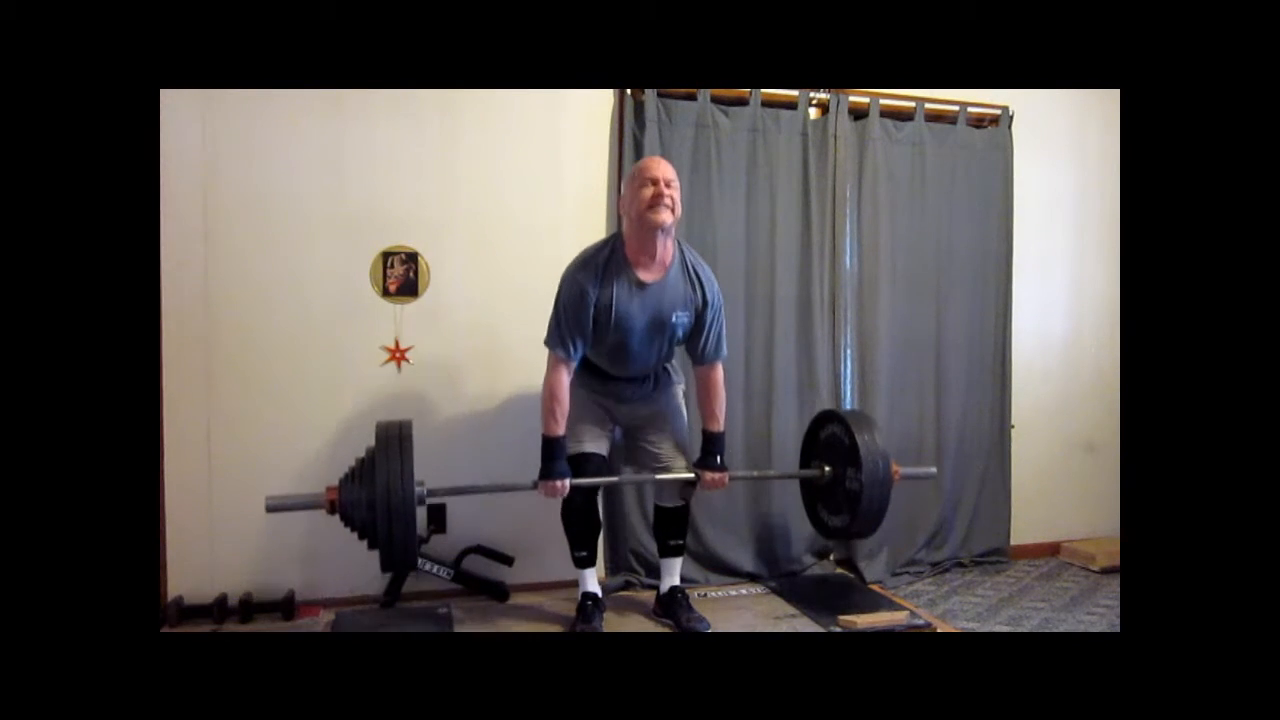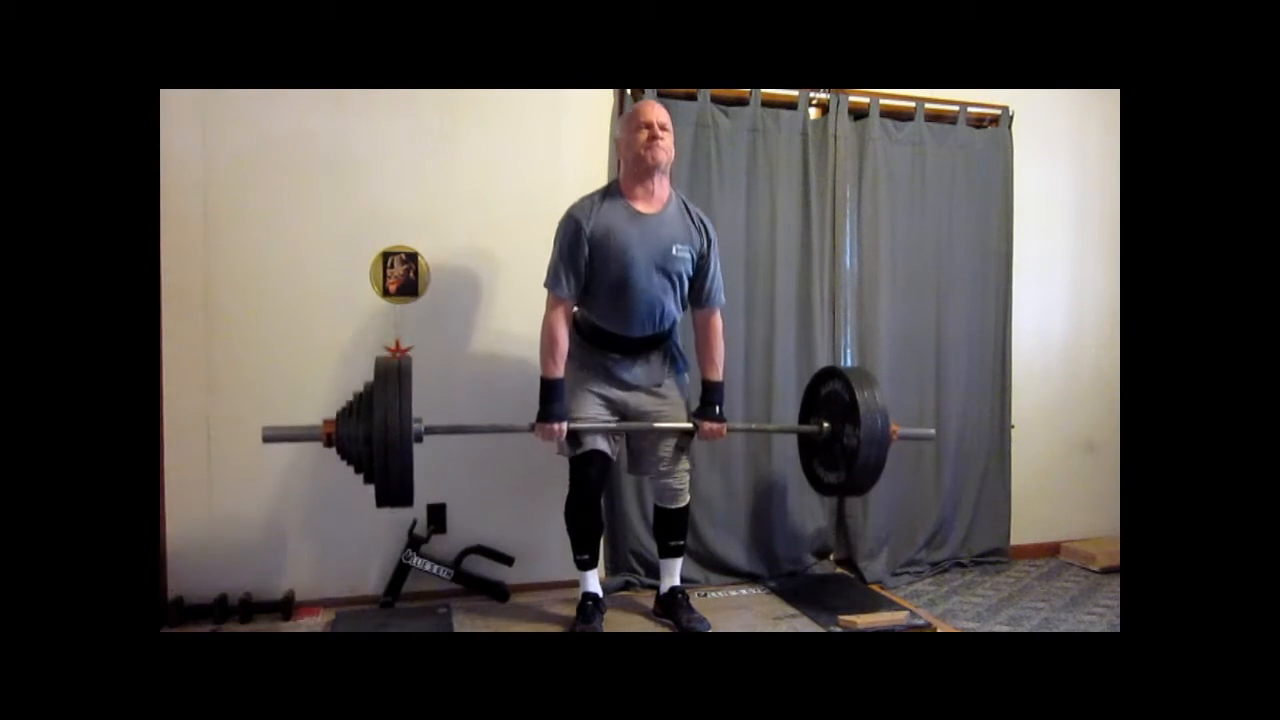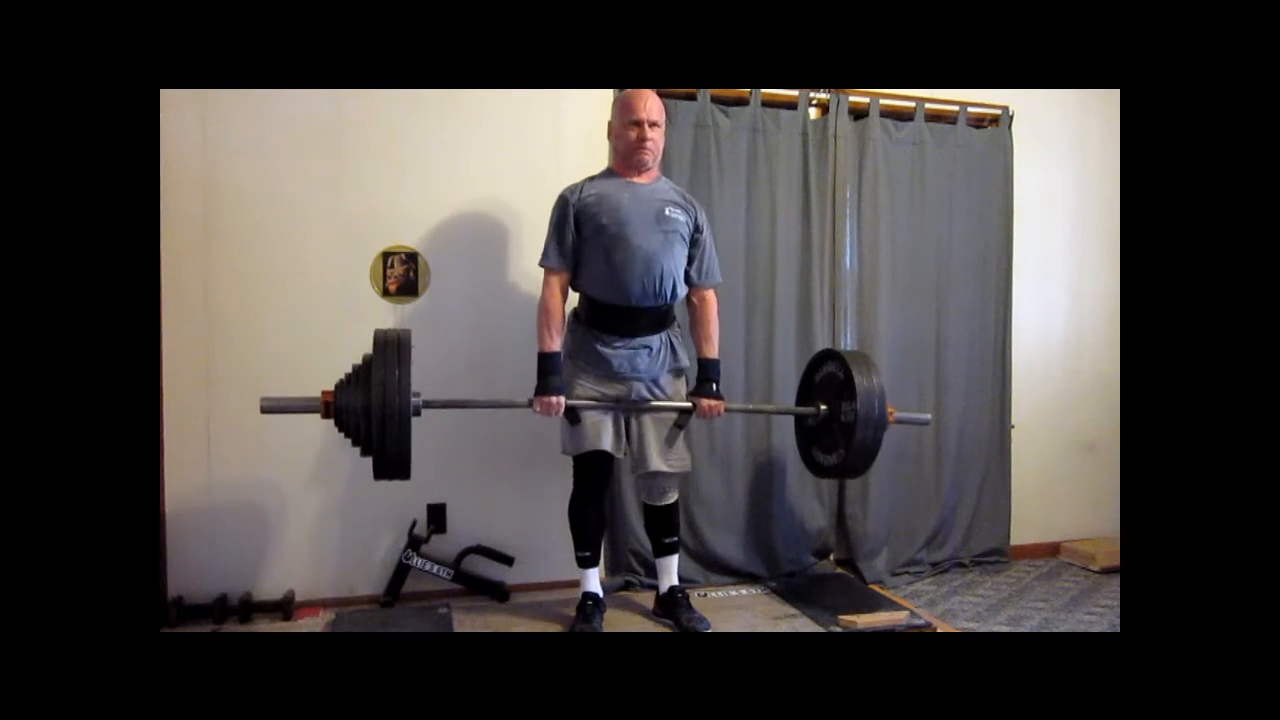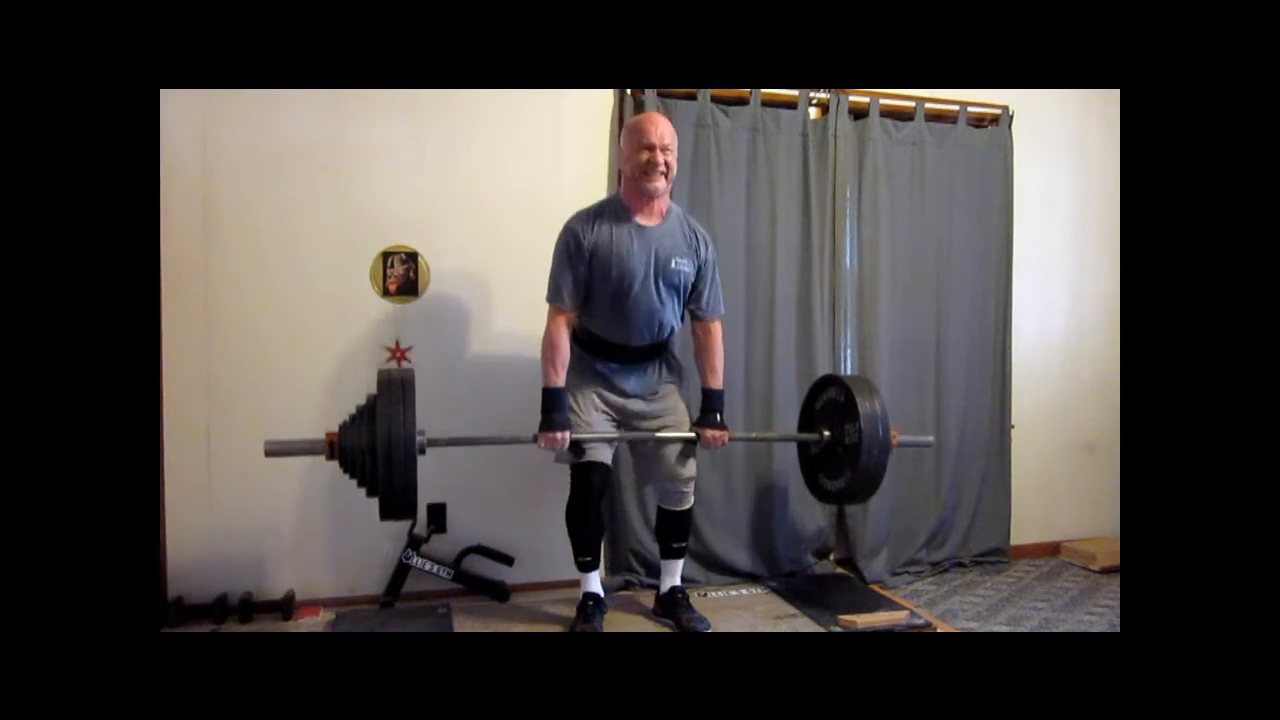
dt=0.5s
person 1, frame 1
left shoulder: (699, 279)
right shoulder: (587, 273)
left elbow: (709, 369)
right elbow: (560, 368)
left wrist: (714, 452)
right wrist: (552, 458)
left hip: (655, 384)
right hip: (591, 384)
left knee: (676, 477)
right knee: (582, 479)
left ankle: (671, 592)
right ankle: (589, 596)
person 1, frame 2
left shoulder: (695, 225)
right shoulder: (586, 217)
left elbow: (708, 316)
right elbow: (558, 312)
left wrist: (713, 399)
right wrist: (551, 400)
left hip: (661, 367)
right hip: (592, 366)
left knee: (674, 481)
right knee: (587, 480)
left ankle: (671, 592)
right ankle: (590, 596)
person 1, frame 3
left shoulder: (686, 207)
right shoulder: (579, 198)
left elbow: (703, 296)
right elbow: (554, 288)
left wrist: (709, 375)
right wrist: (549, 371)
left hip: (662, 354)
right hip: (593, 353)
left knee: (662, 481)
right knee: (591, 477)
left ankle: (669, 591)
right ankle: (591, 594)
person 1, frame 4
left shoulder: (694, 238)
right shoulder: (584, 230)
left elbow: (708, 326)
right elbow: (560, 322)
left wrist: (713, 405)
right wrist: (554, 405)
left hip: (658, 375)
right hip: (591, 373)
left knee: (680, 480)
right knee: (589, 480)
left ankle: (671, 592)
right ankle: (591, 595)
